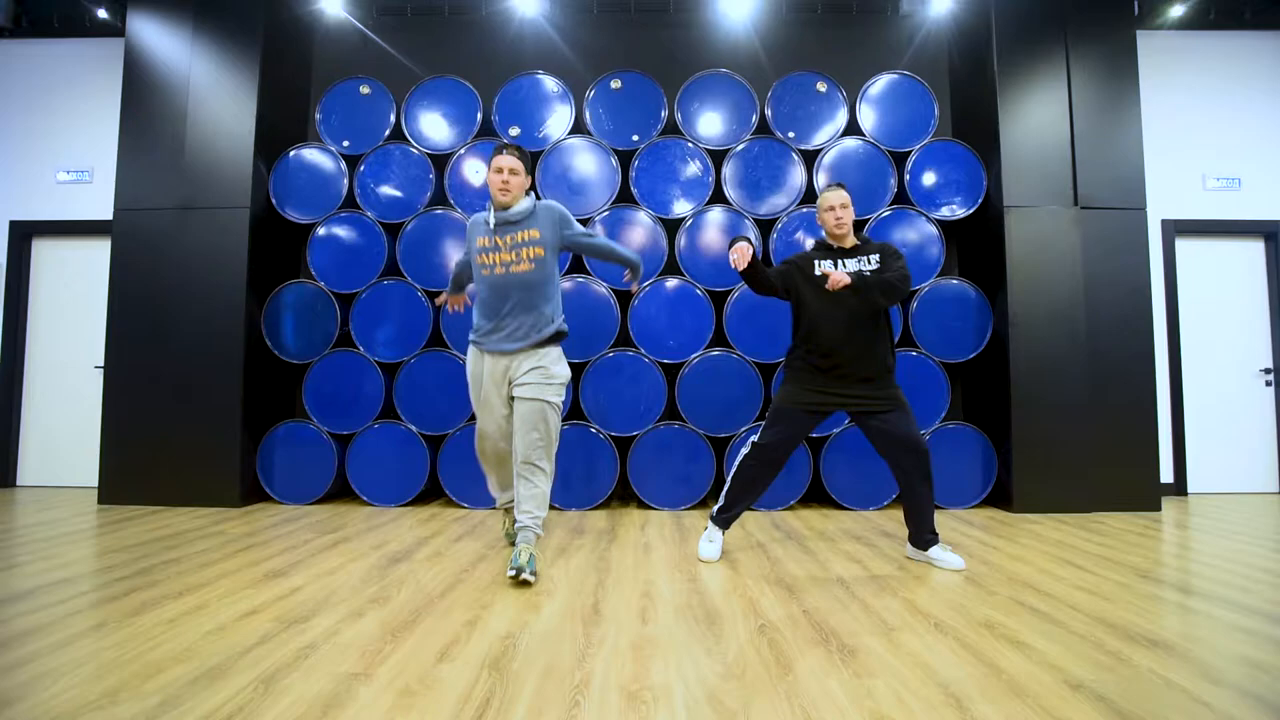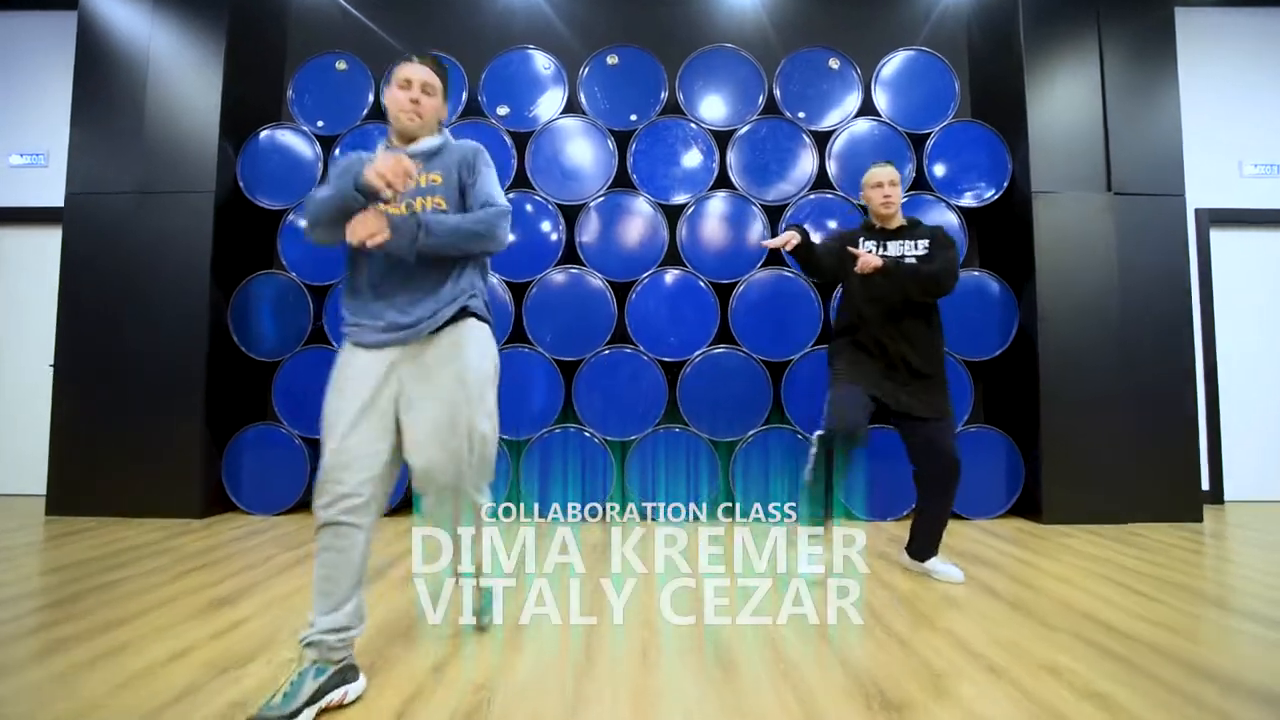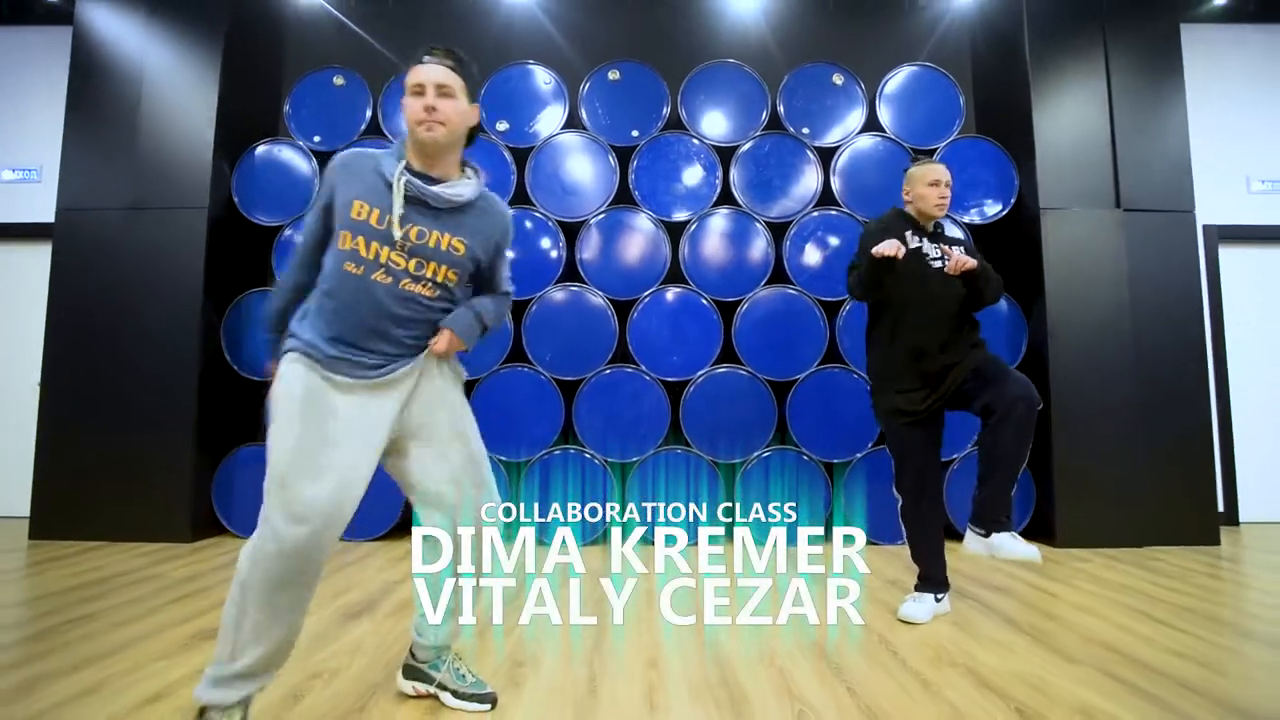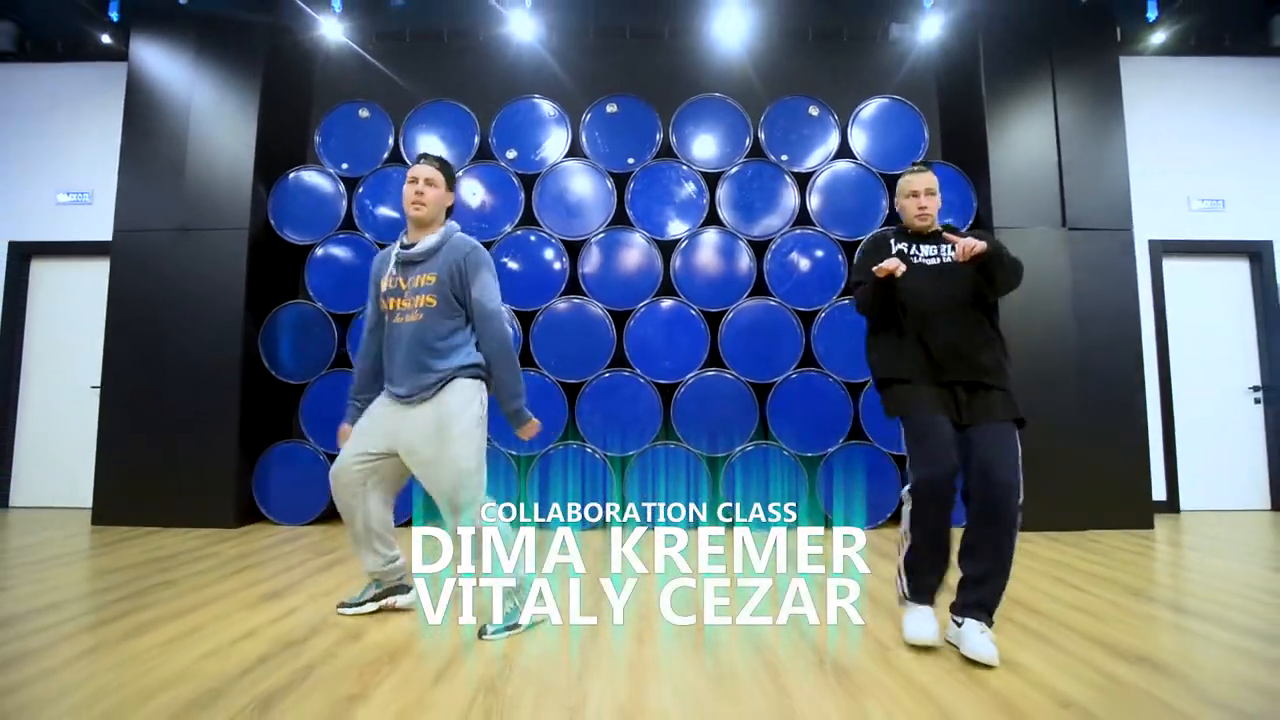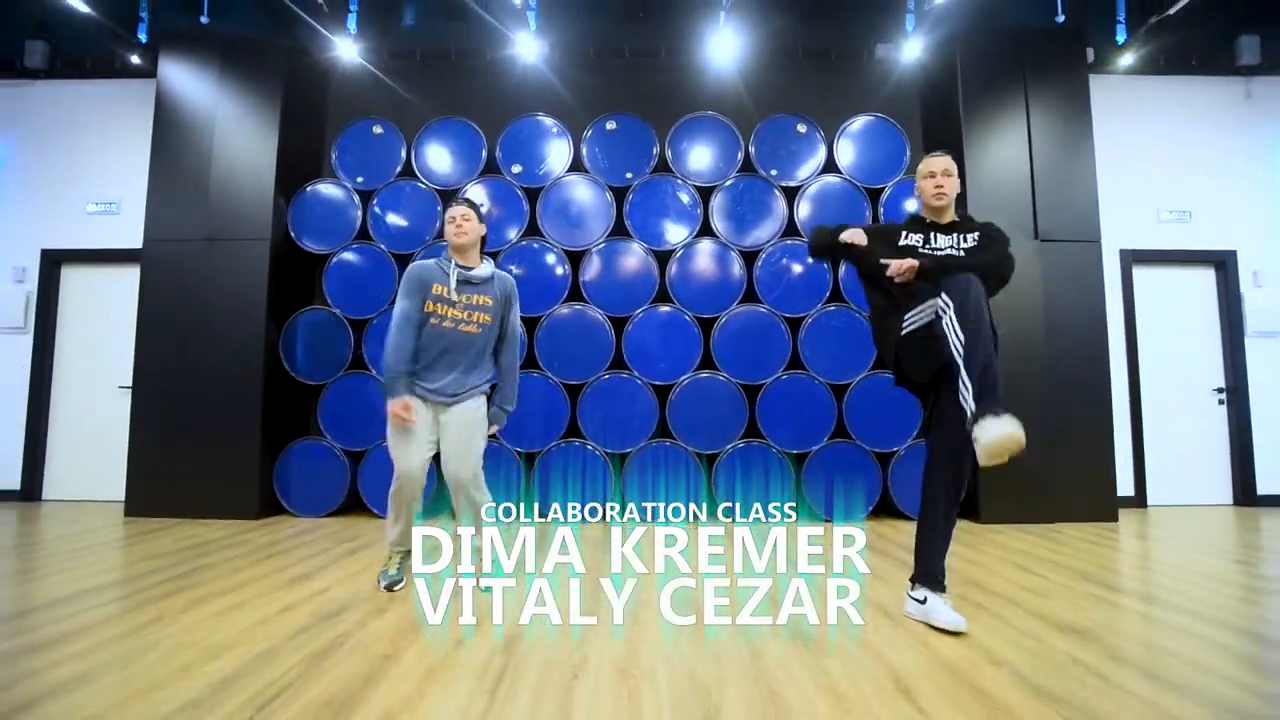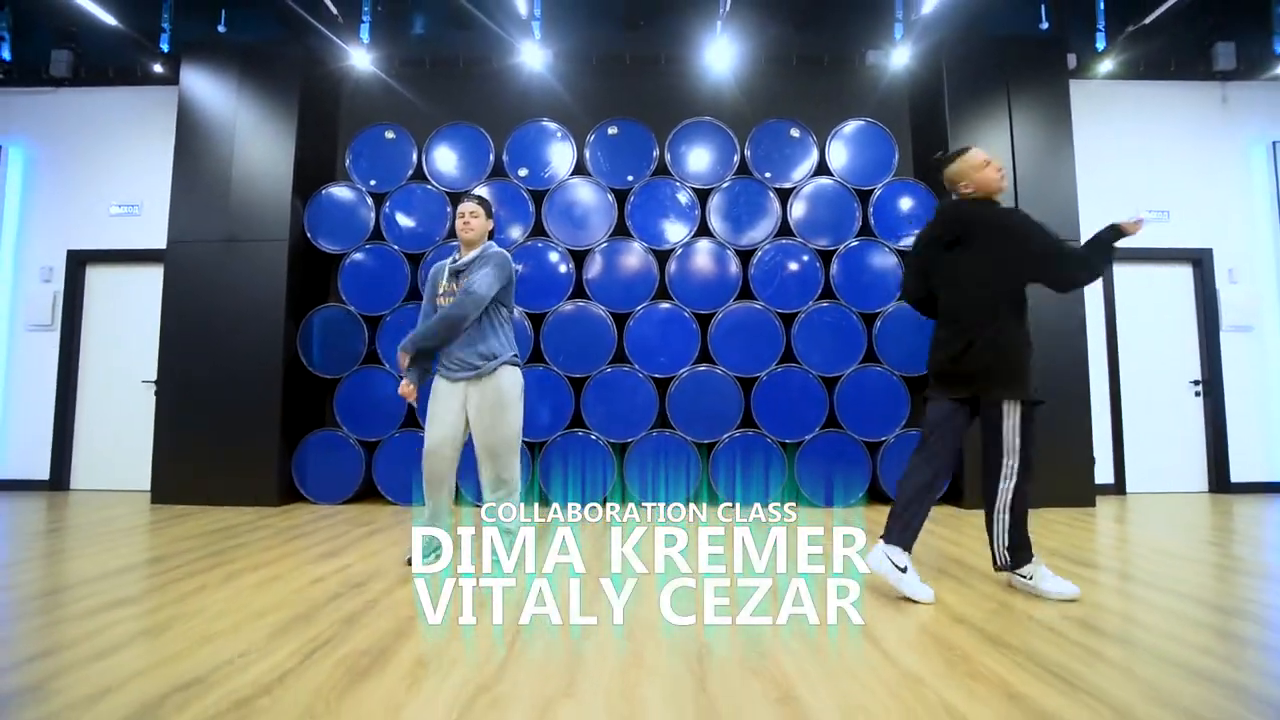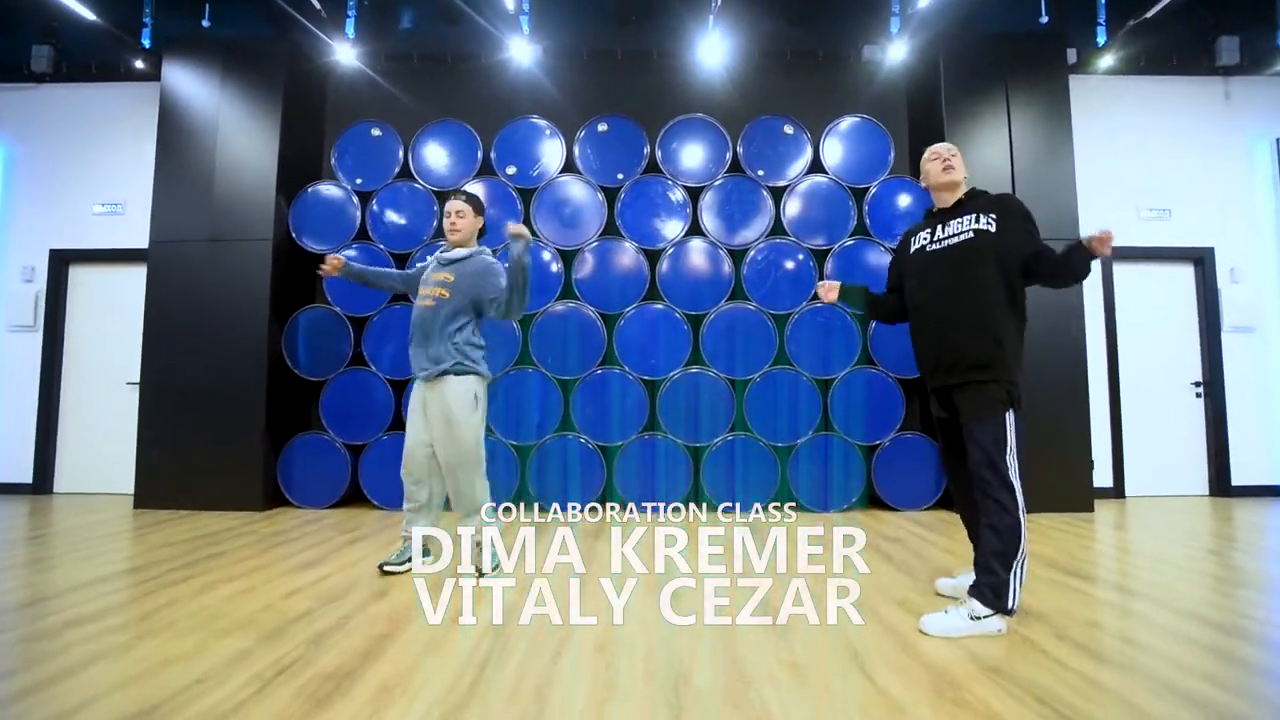
dt=0.7s
person 1, frame 1
left shoulder: (549, 216)
right shoulder: (475, 226)
left elbow: (592, 243)
left wrist: (633, 263)
right wrist: (454, 290)
left hip: (539, 354)
right hip: (486, 354)
left knee: (533, 449)
right knee: (492, 441)
left ankle: (526, 542)
right ankle: (509, 506)
person 1, frame 2
left shoulder: (466, 157)
right shoulder: (357, 168)
left elbow: (494, 227)
right elbow: (319, 221)
left wrist: (400, 227)
right wrist: (365, 182)
left hip: (451, 343)
right hip: (366, 350)
left knee: (451, 483)
right knee: (345, 497)
person 1, frame 3
left shoulder: (490, 216)
right shoulder: (350, 171)
left elbow: (495, 295)
right elbow: (310, 256)
left wrist: (464, 324)
right wrist: (281, 334)
left hip: (419, 379)
right hip: (320, 372)
left knee: (465, 510)
right knee: (299, 525)
left ankle: (429, 654)
person 1, frame 4
left shoulder: (466, 253)
right shoulder: (384, 262)
left elbow: (494, 330)
right elbow: (373, 338)
left wrist: (515, 408)
right wrist: (355, 408)
left hip: (453, 394)
right hip: (395, 399)
left knee: (465, 501)
right knee: (348, 478)
left ankle: (516, 592)
right ankle: (390, 579)
person 1, frame 5
left shoulder: (503, 285)
right shoulder: (420, 273)
left elbow: (507, 348)
right elbow: (401, 331)
left wrist: (501, 406)
right wrist: (396, 390)
left hip: (468, 399)
right hip: (415, 393)
left knee: (465, 477)
right knee: (410, 470)
right ankle: (401, 550)
person 1, frame 6
left shoulder: (498, 260)
right shoulder: (437, 271)
left elbow: (466, 307)
right elbow: (428, 324)
left wrist: (411, 342)
right wrist: (414, 375)
left hip: (495, 375)
right hip: (449, 378)
left knee: (498, 460)
right knee: (437, 454)
right ankle: (433, 538)
person 1, frame 7
left shoulder: (484, 267)
right shoulder: (432, 265)
left elbow: (510, 309)
right elbow: (401, 280)
left wrist: (520, 252)
right wrist: (349, 268)
left hip: (460, 377)
right hip: (427, 378)
left knee: (459, 464)
right knee: (416, 460)
left ankle: (483, 541)
right ankle: (417, 541)
person 2, frame 1
left shoulder: (884, 255)
right shoulder: (804, 264)
left elbow: (897, 288)
right elbow: (768, 283)
left wrist: (852, 282)
right wrist: (743, 256)
left hip: (870, 380)
right hip: (809, 379)
left knee: (911, 450)
right knee: (767, 448)
left ankle: (924, 542)
right ankle: (719, 523)
person 2, frame 2
left shoulder: (935, 240)
right shoulder: (851, 242)
left elbow: (939, 282)
right elbow: (817, 264)
left wrist: (885, 267)
right wrist: (797, 238)
left hip: (918, 373)
right hip: (858, 363)
left knee: (941, 464)
right knee: (840, 431)
left ankle: (922, 552)
person 2, frame 3
left shoulder: (955, 243)
right shoulder: (885, 230)
left elbow: (991, 293)
right elbow: (859, 286)
left wrist: (974, 270)
right wrist: (880, 260)
left hip: (961, 358)
right hip: (902, 375)
left knee: (1018, 400)
right knee: (918, 483)
left ankle: (989, 527)
right ankle: (932, 589)
person 2, frame 4
left shoulder: (964, 242)
right shoulder: (881, 245)
left elbow: (1009, 278)
right elbow: (867, 307)
left wrist: (984, 251)
right wrist: (881, 280)
left hip: (982, 382)
right hip: (915, 380)
left knee: (999, 495)
right knee: (933, 477)
left ankle: (970, 616)
right ankle: (918, 593)
person 2, frame 5
left shoulder: (982, 234)
right shoulder: (890, 234)
left elbow: (997, 272)
right elbow: (822, 244)
left wrist: (925, 267)
right wrist: (845, 240)
left hip: (960, 367)
right hip: (910, 338)
left knee: (944, 474)
right knee: (962, 291)
left ankle: (926, 590)
right ankle: (984, 420)
person 2, frame 6
left shoulder: (934, 233)
right shoulder: (1007, 226)
left elbow: (915, 294)
right elbow: (1070, 272)
right wrist: (1114, 233)
left hip: (950, 363)
right hip: (996, 365)
left knee: (933, 455)
right knee: (1005, 465)
right ankle: (1017, 565)
person 2, frame 7
left shoulder: (1003, 211)
right shoulder: (913, 239)
left elbow: (1041, 267)
right elbow: (893, 308)
left wrist: (1082, 253)
right wrist: (845, 293)
left hip: (990, 371)
right hip: (942, 377)
left knee: (994, 478)
right knee: (963, 478)
left ankle: (991, 603)
right ankle: (990, 574)
